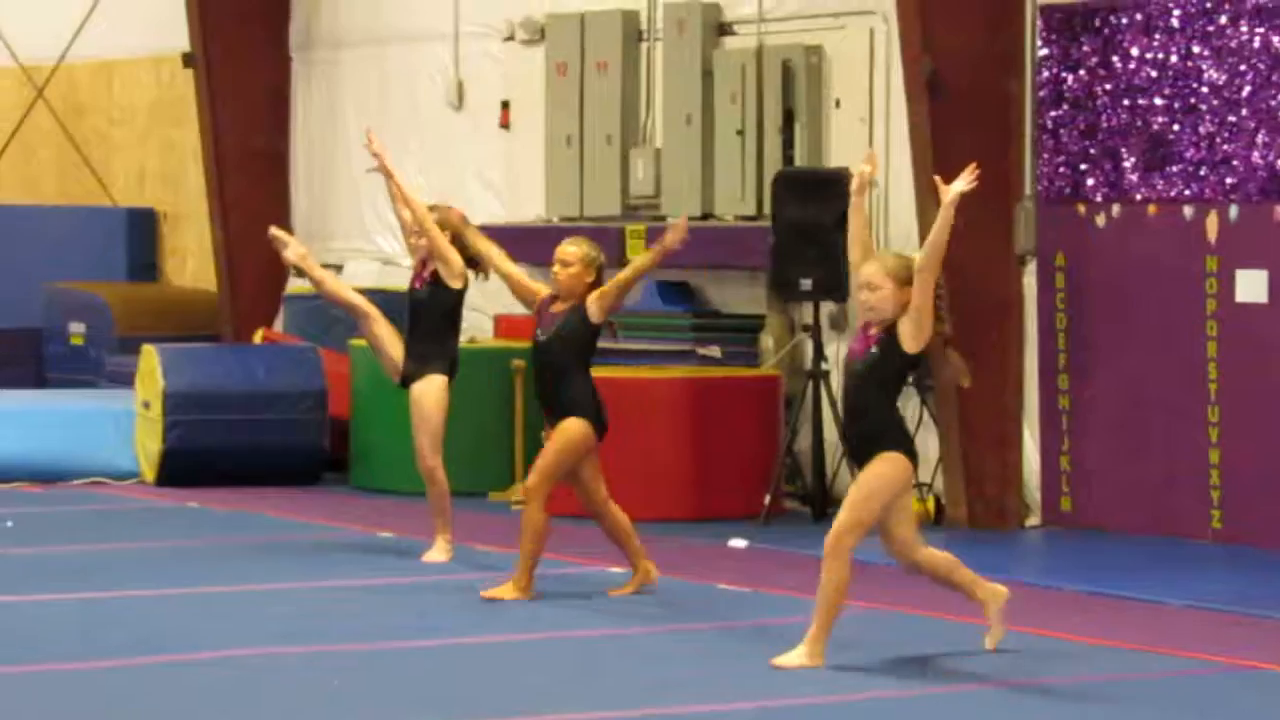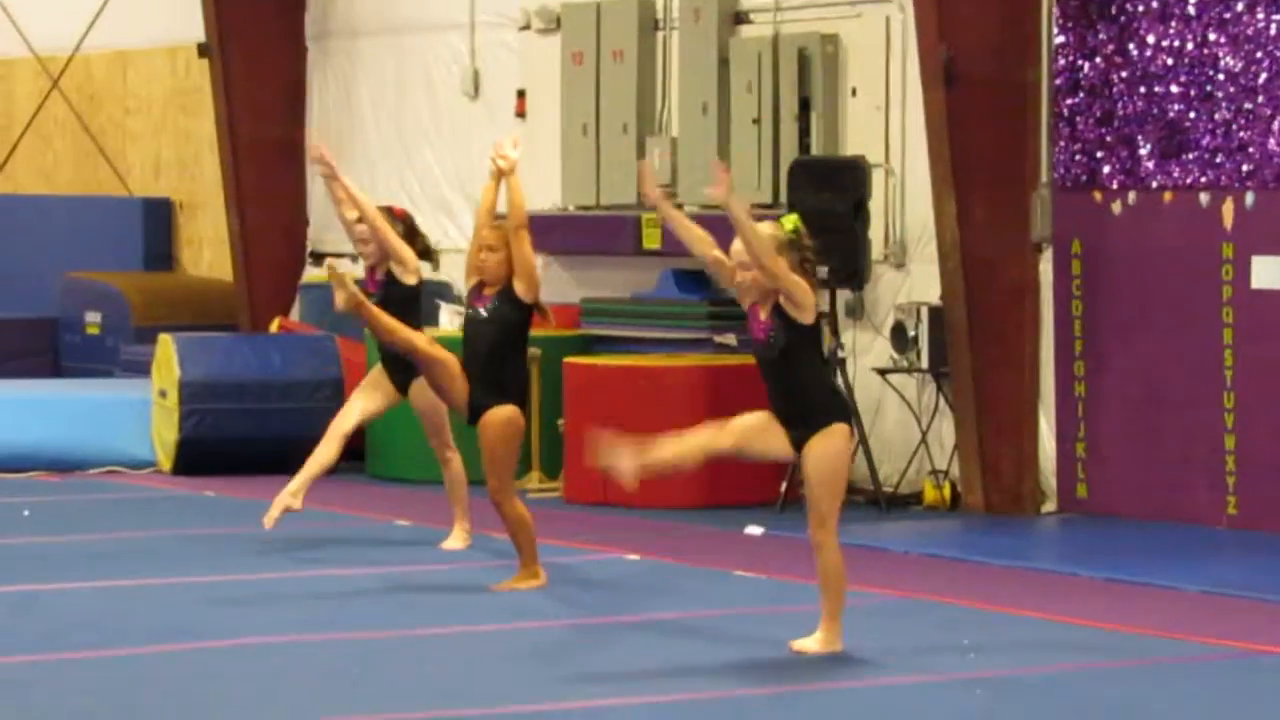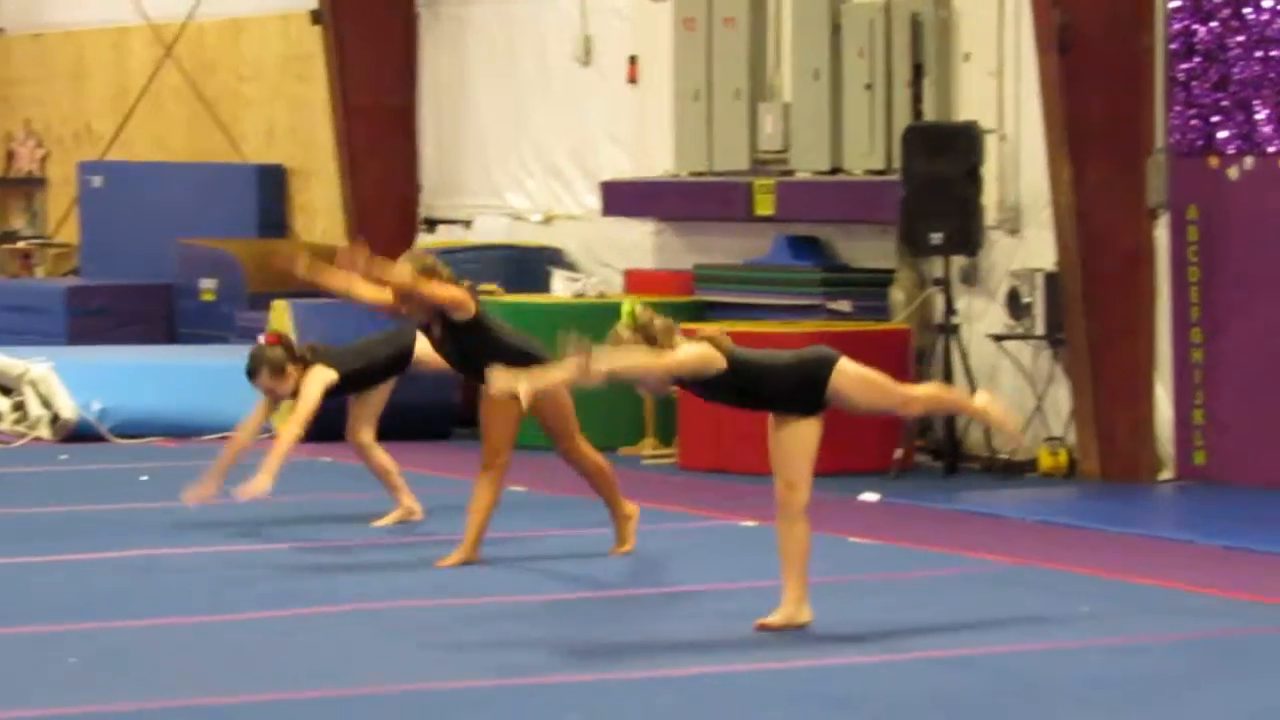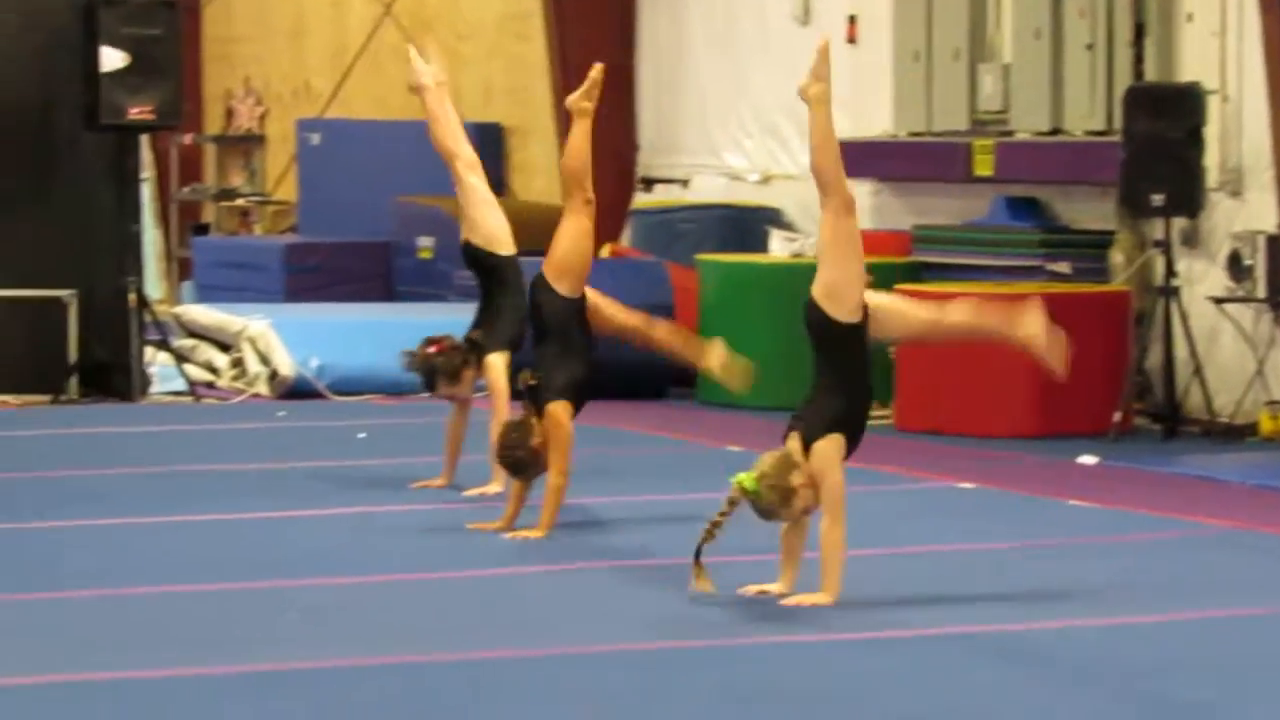
dt=0.5s
person 1, frame 1
left shoulder: (911, 331)
right shoulder: (869, 327)
left elbow: (927, 267)
right elbow: (859, 255)
left wrist: (948, 208)
right wrist: (858, 196)
left hip: (889, 454)
right hip: (866, 454)
left knee: (838, 543)
right knee: (908, 551)
left ankle: (813, 647)
right ankle: (989, 594)
person 1, frame 2
left shoulder: (796, 299)
right shoulder: (750, 300)
left elbow: (774, 260)
right elbow: (700, 245)
left wrist: (736, 212)
right wrist: (659, 202)
left hip: (826, 422)
right hip: (784, 422)
left knee: (821, 532)
right knee: (721, 436)
left ankle: (830, 632)
person 1, frame 3
left shoulder: (698, 358)
right shoulder: (675, 364)
left elbow: (648, 363)
right elbow: (612, 357)
left wrist: (599, 364)
right wrist: (533, 377)
left hip: (819, 373)
right hip: (790, 401)
left knee: (908, 400)
right knee: (791, 495)
left ankle: (980, 406)
right ankle: (796, 602)
person 1, frame 4
left shoulder: (819, 449)
right shoulder: (797, 452)
left elbow: (831, 523)
right elbow: (812, 516)
left wrist: (820, 593)
right wrist: (786, 579)
left hip: (841, 320)
right hip: (839, 321)
person 2, frame 1
left shoulder: (593, 307)
right shoulder: (543, 303)
left elbow: (626, 277)
right elbow: (505, 266)
left wrist: (659, 251)
right wrist: (468, 230)
left hip: (579, 415)
right hip: (557, 417)
left knee: (534, 489)
right knee: (594, 501)
left ankle: (521, 583)
right ankle: (643, 568)
person 2, frame 2
left shoulder: (521, 292)
right shoulder: (476, 287)
left elbow: (519, 228)
right elbow: (482, 224)
left wrist: (512, 175)
right wrist: (492, 179)
left hip: (503, 401)
right hip: (467, 387)
left knee: (501, 492)
right knee: (419, 343)
left ankle: (532, 571)
right ankle: (356, 303)
person 2, frame 3
left shoulder: (455, 302)
right shoulder: (422, 311)
left elbow: (412, 284)
right elbow: (366, 291)
left wrist: (368, 265)
right wrist: (318, 273)
left hip: (533, 370)
left knee: (572, 450)
right knee: (492, 462)
left ankle: (623, 512)
right ankle: (470, 545)
person 2, frame 4
left shoulder: (553, 411)
right shoulder: (537, 415)
left elbow: (557, 474)
right elbow: (542, 469)
left wrist: (544, 527)
right wrist: (508, 519)
left hip: (566, 300)
right hip: (563, 299)
left knee: (584, 210)
right knee: (641, 322)
person 3, frame 1
left shoulder: (454, 267)
right shoulder: (423, 266)
left elbow: (423, 218)
right elbow: (404, 216)
left wrist: (391, 172)
right wrist: (386, 175)
left hip: (433, 369)
right hip: (406, 361)
left knee: (427, 460)
right knee: (363, 309)
left ankle: (443, 539)
person 3, frame 2
left shoulder: (404, 266)
right shoulder: (372, 267)
left elbow: (376, 222)
right elbow: (352, 220)
left wrist: (339, 176)
right wrist: (332, 180)
left hip: (419, 368)
right hip: (389, 368)
left knee: (444, 451)
right knee: (341, 425)
left ankle: (462, 527)
right ankle: (293, 493)
person 3, frame 3
left shoulder: (316, 376)
right shoulder: (279, 374)
left elbow: (292, 429)
right elbow: (247, 430)
left hip: (401, 347)
right knee: (360, 439)
right ankle: (408, 505)
person 3, frame 4
left shoulder: (490, 360)
left elbow: (500, 420)
left wrist: (499, 480)
right wrist: (446, 475)
left hip: (494, 260)
right hip: (488, 259)
